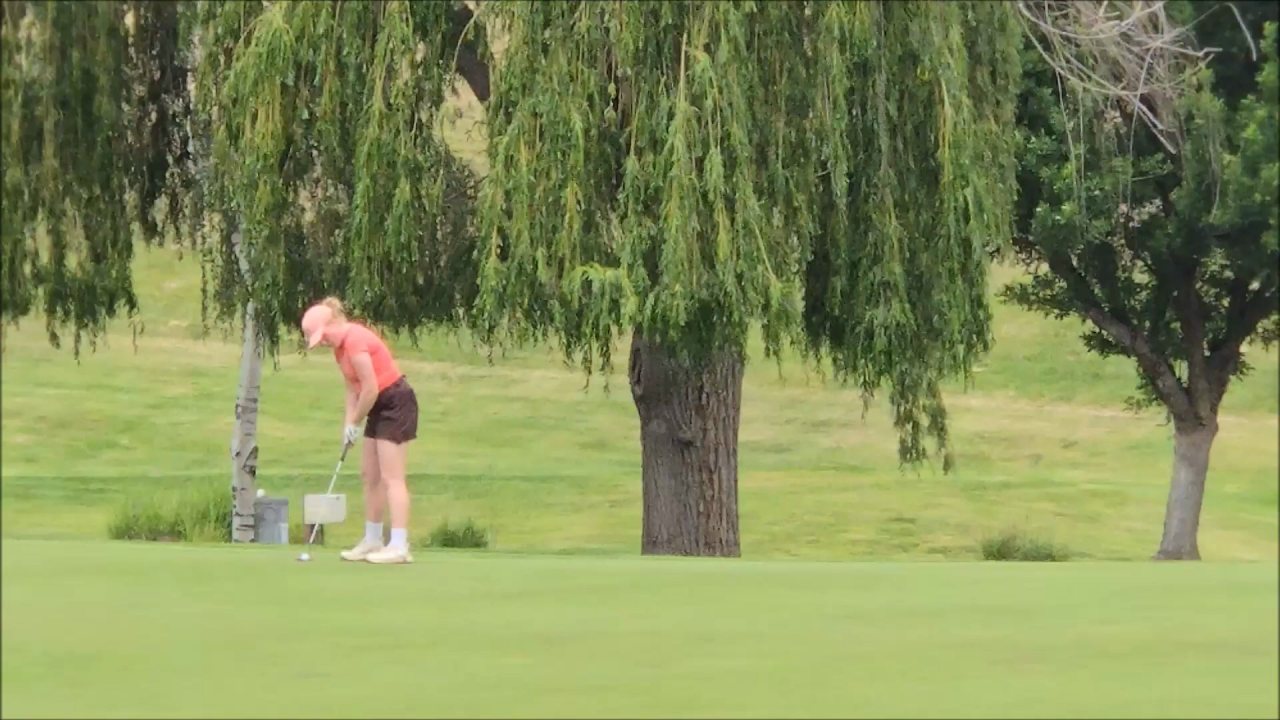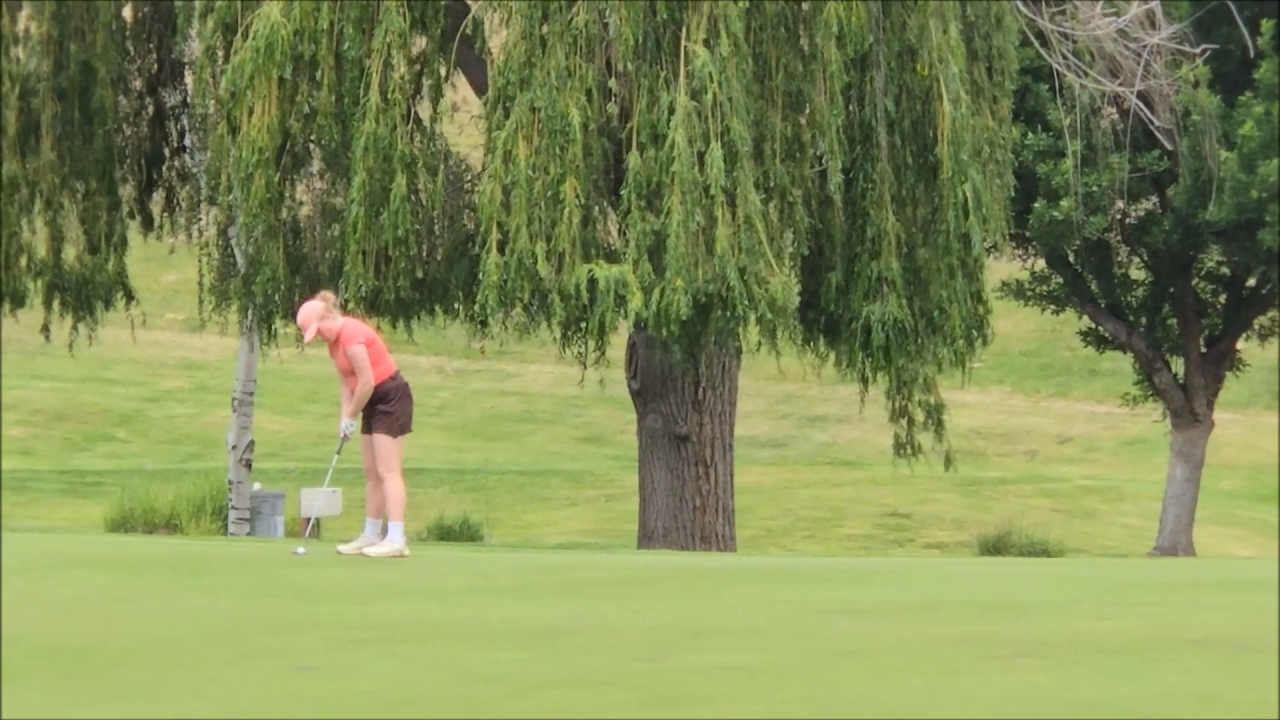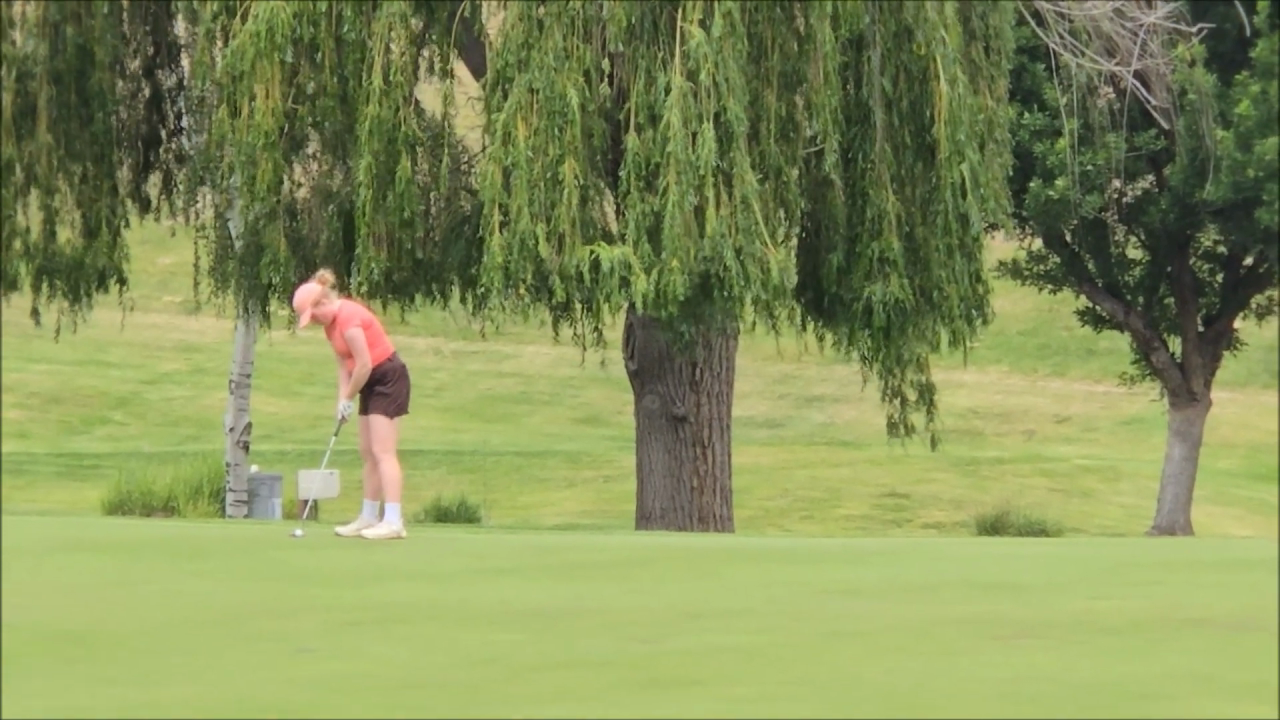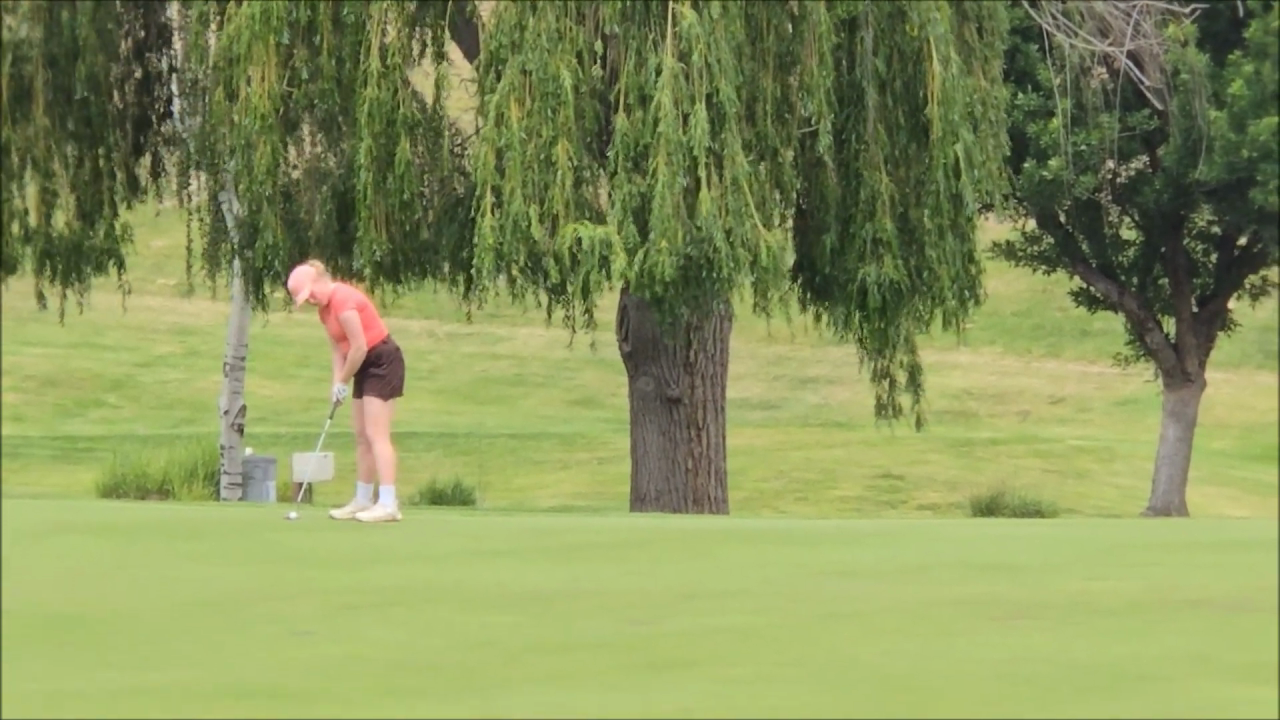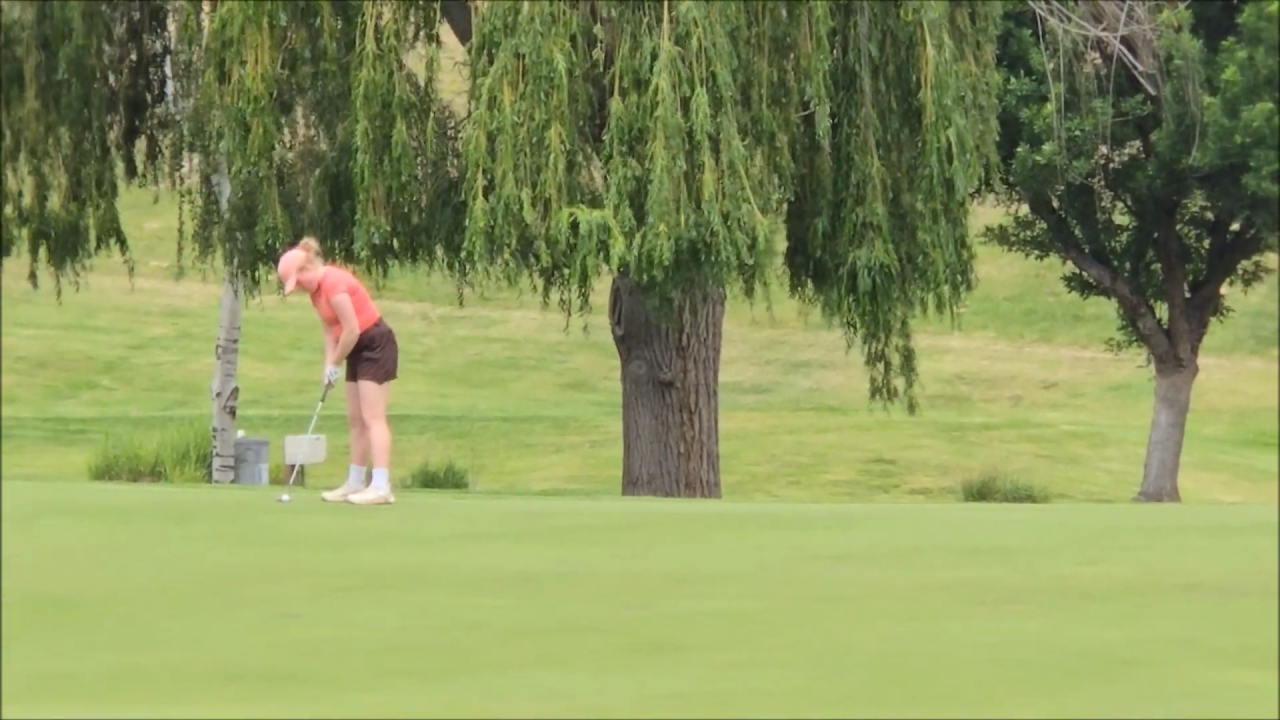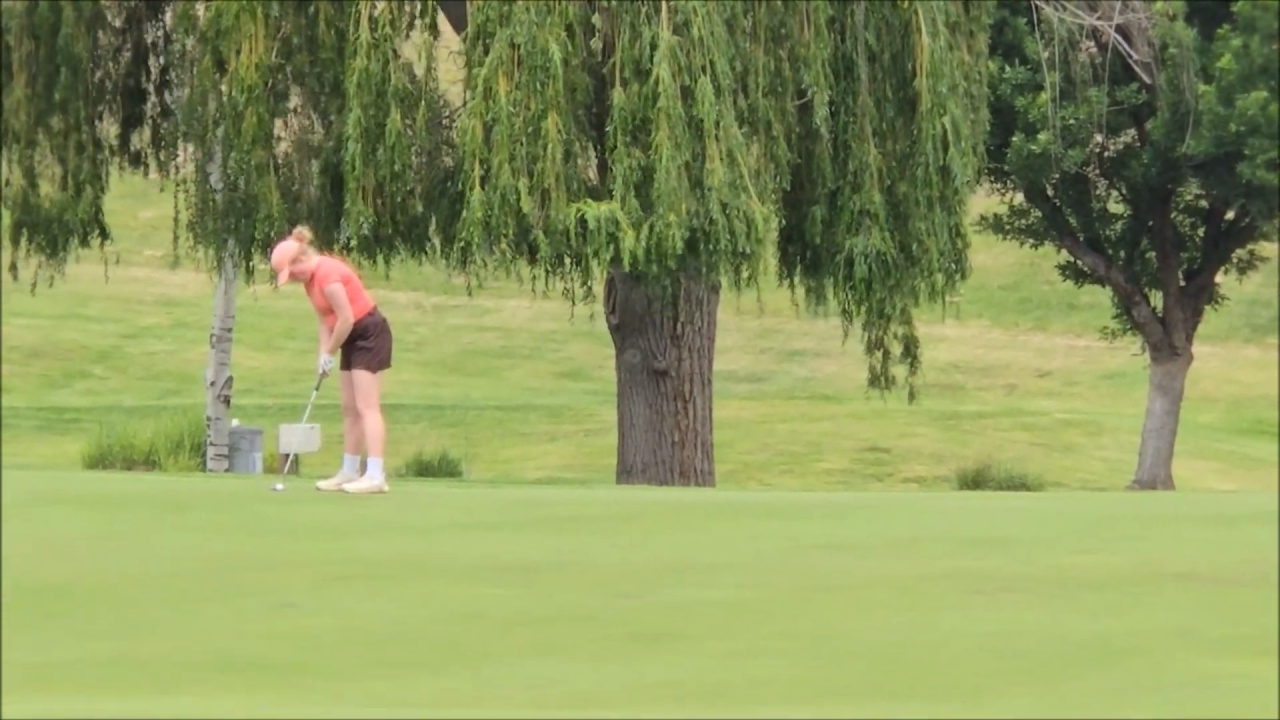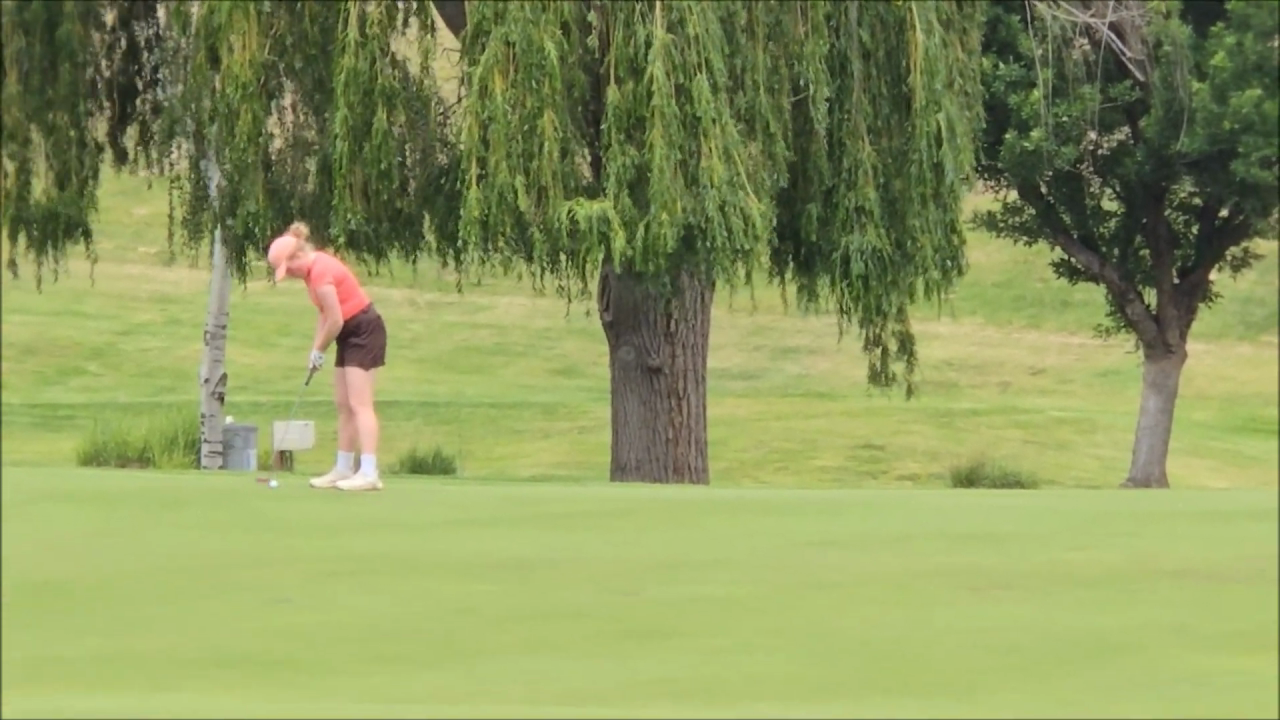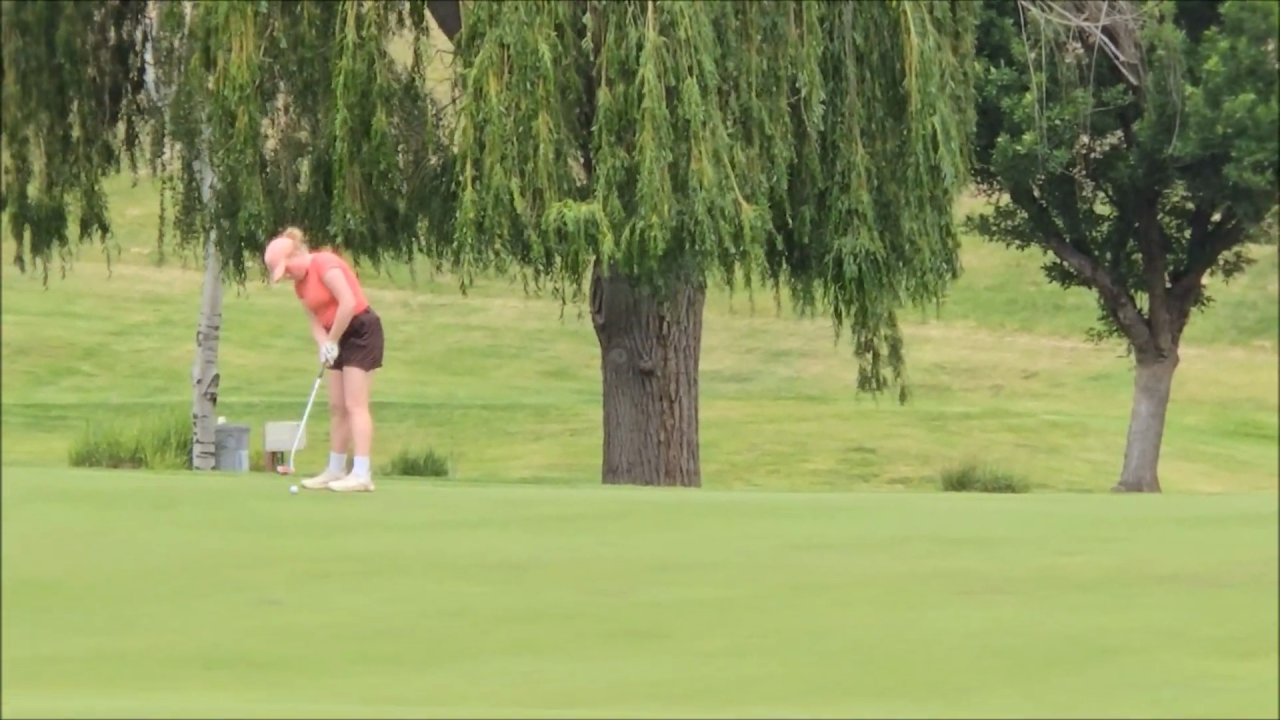
dt=0.7s
person 1, frame 1
left shoulder: (355, 341)
right shoulder: (341, 346)
left elbow: (370, 389)
right elbow: (352, 388)
left wrist: (354, 422)
right wrist: (349, 423)
left hip: (396, 405)
right hip: (380, 408)
left knee: (391, 477)
right knee: (370, 476)
left ankle: (399, 546)
right ankle: (373, 540)
person 1, frame 2
left shoulder: (351, 334)
right shoulder: (334, 342)
left elbow: (367, 382)
right elbow: (346, 383)
left wrist: (351, 416)
right wrist: (345, 418)
left hip: (391, 399)
right hip: (374, 403)
left knee: (387, 471)
right knee: (372, 472)
left ankle: (396, 540)
right ankle: (371, 536)
person 1, frame 3
left shoulder: (348, 317)
right shoulder: (331, 324)
left elbow: (364, 364)
right elbow: (344, 364)
left wrist: (348, 398)
right wrist: (343, 400)
left hip: (389, 380)
right hip: (371, 384)
left knee: (382, 452)
right knee: (368, 454)
left ankle: (393, 521)
right ankle: (369, 517)
person 1, frame 4
left shoulder: (343, 299)
right shoulder: (325, 308)
left elbow: (359, 347)
right elbow: (338, 348)
left wrist: (342, 381)
right wrist: (337, 382)
left hip: (382, 363)
right hip: (366, 367)
left knee: (376, 435)
right knee: (362, 436)
left ankle: (388, 504)
right ankle: (363, 500)
person 1, frame 5
left shoulder: (333, 283)
right shoulder: (317, 290)
left elbow: (352, 330)
right elbow: (330, 330)
left wrist: (335, 363)
right wrist: (329, 365)
left hip: (376, 346)
right hip: (358, 350)
left knee: (372, 418)
right knee: (356, 420)
left ankle: (381, 487)
right ankle: (355, 483)
person 1, frame 6
left shoulder: (327, 273)
right shoulder: (311, 279)
left elbow: (346, 319)
right elbow: (325, 320)
left wrist: (330, 353)
right wrist: (324, 354)
left hip: (370, 335)
right hip: (353, 339)
left knee: (366, 407)
right knee: (350, 409)
left ankle: (375, 476)
right ankle: (350, 472)
person 1, frame 7
left shoulder: (320, 271)
right shoulder: (312, 271)
left elbow: (335, 319)
right elbow: (325, 314)
left wrist: (319, 350)
right wrist: (316, 347)
left hip: (364, 333)
right hip: (350, 336)
left knee: (359, 403)
right knee: (343, 405)
left ankle: (369, 473)
right ankle: (343, 469)
person 1, frame 8
left shoulder: (325, 263)
right shoulder: (300, 283)
left elbow: (348, 304)
right elbow: (316, 319)
left wrist: (331, 341)
right wrist: (325, 345)
left hip: (362, 333)
right hip: (342, 338)
left knee: (355, 405)
right knee: (337, 407)
left ankle: (361, 474)
right ankle: (335, 470)
